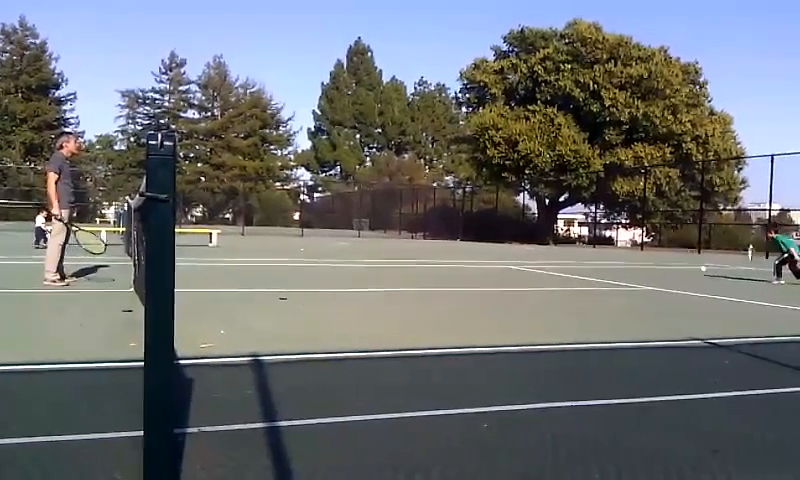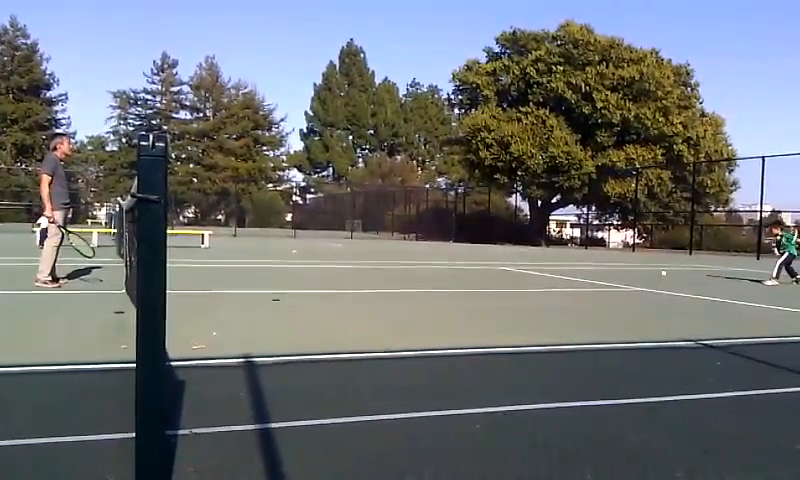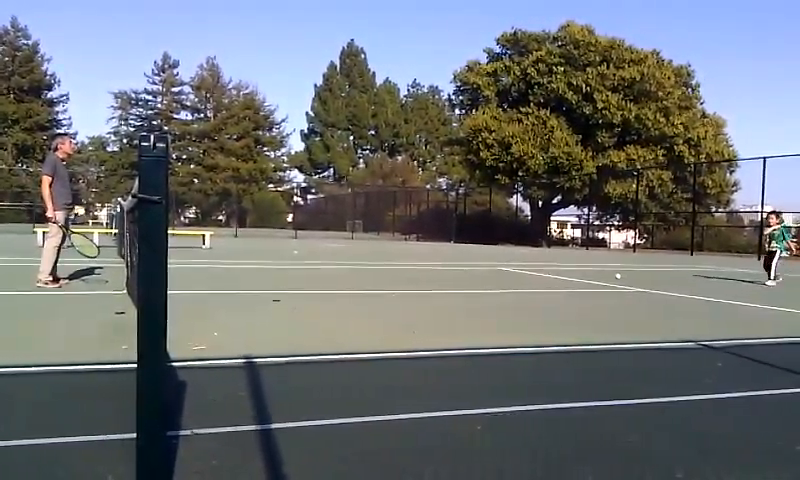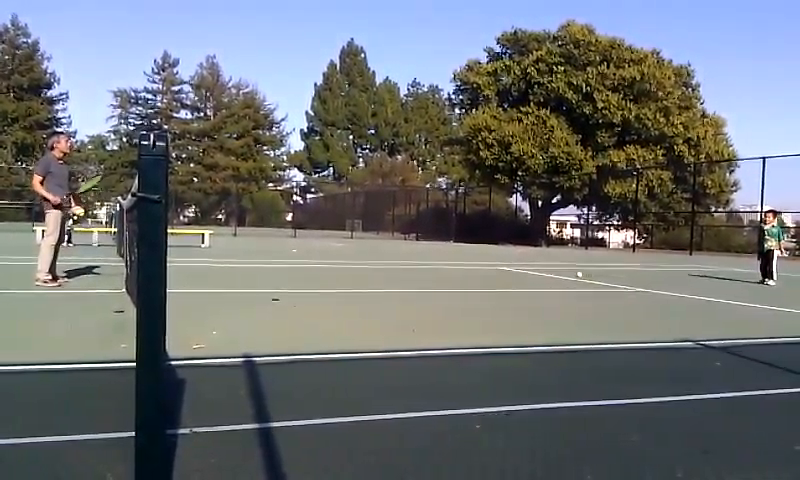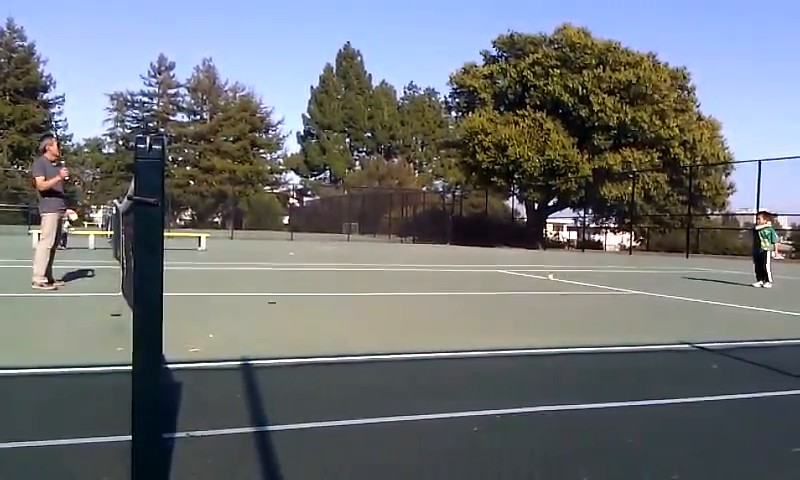
dt=0.7s
person 1, frame 1
left shoulder: (64, 160)
right shoulder: (57, 158)
right elbow: (51, 183)
right wrist: (55, 206)
left hip: (67, 207)
right hip: (61, 207)
left knee: (63, 241)
right knee: (56, 240)
left ankle: (59, 273)
right ankle: (50, 276)
person 1, frame 2
left shoulder: (58, 162)
right shoulder: (51, 160)
right elbow: (44, 185)
right wrist: (48, 208)
left hip: (62, 209)
right hip: (55, 209)
left knee: (56, 242)
right knee: (52, 241)
left ankle: (51, 275)
right ankle: (42, 277)
person 1, frame 3
left shoulder: (62, 163)
right shoulder: (51, 160)
right elbow: (45, 185)
left wrist: (72, 206)
right wrist: (50, 208)
left hip: (64, 209)
right hip: (56, 210)
left knee: (58, 243)
right knee: (53, 242)
left ankle: (51, 275)
right ankle: (43, 277)
person 1, frame 4
left shoulder: (64, 164)
right shoulder: (46, 160)
right elbow: (35, 183)
right wrist: (50, 196)
left hip: (63, 207)
right hip: (53, 207)
left knee: (57, 241)
right knee: (50, 240)
left ankle: (51, 273)
right ankle: (42, 276)
person 1, frame 5
left shoulder: (57, 165)
right shoulder: (39, 163)
right elbow: (41, 185)
left wrist: (66, 207)
right wrist: (58, 177)
left hip: (59, 210)
right hip: (49, 210)
left knee: (53, 245)
right knee: (46, 244)
left ankle: (47, 277)
right ankle: (38, 280)
